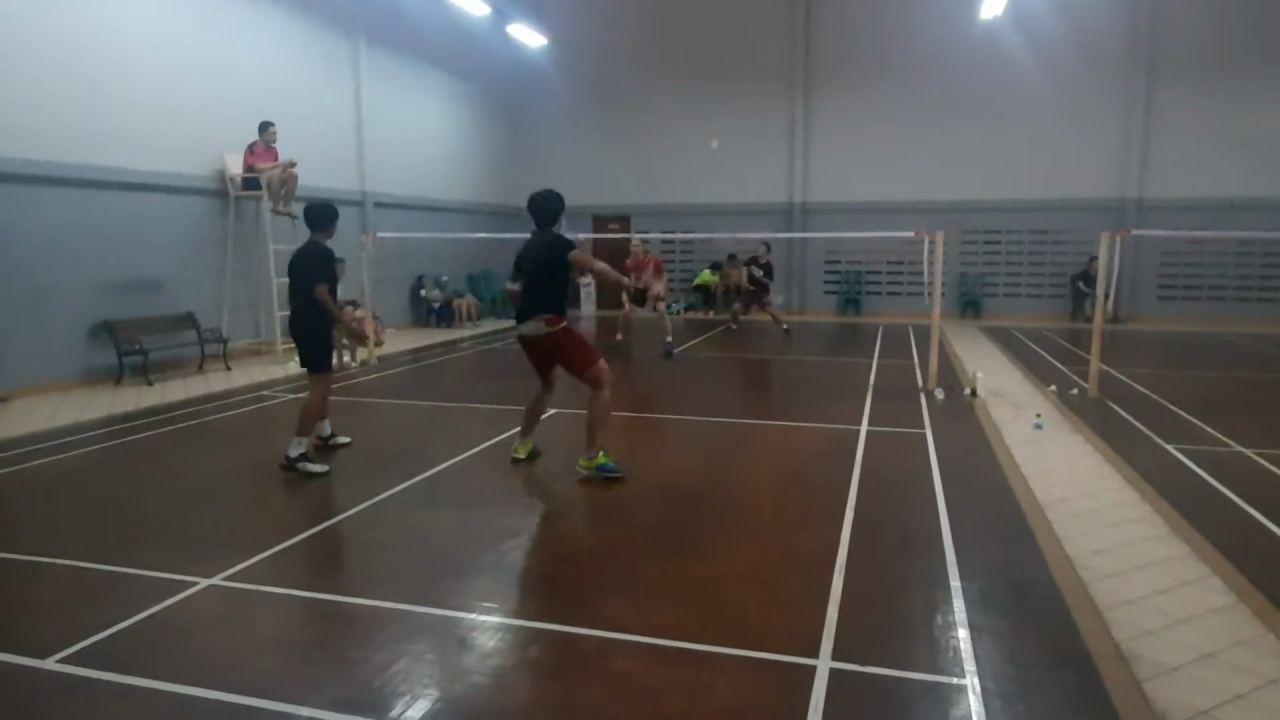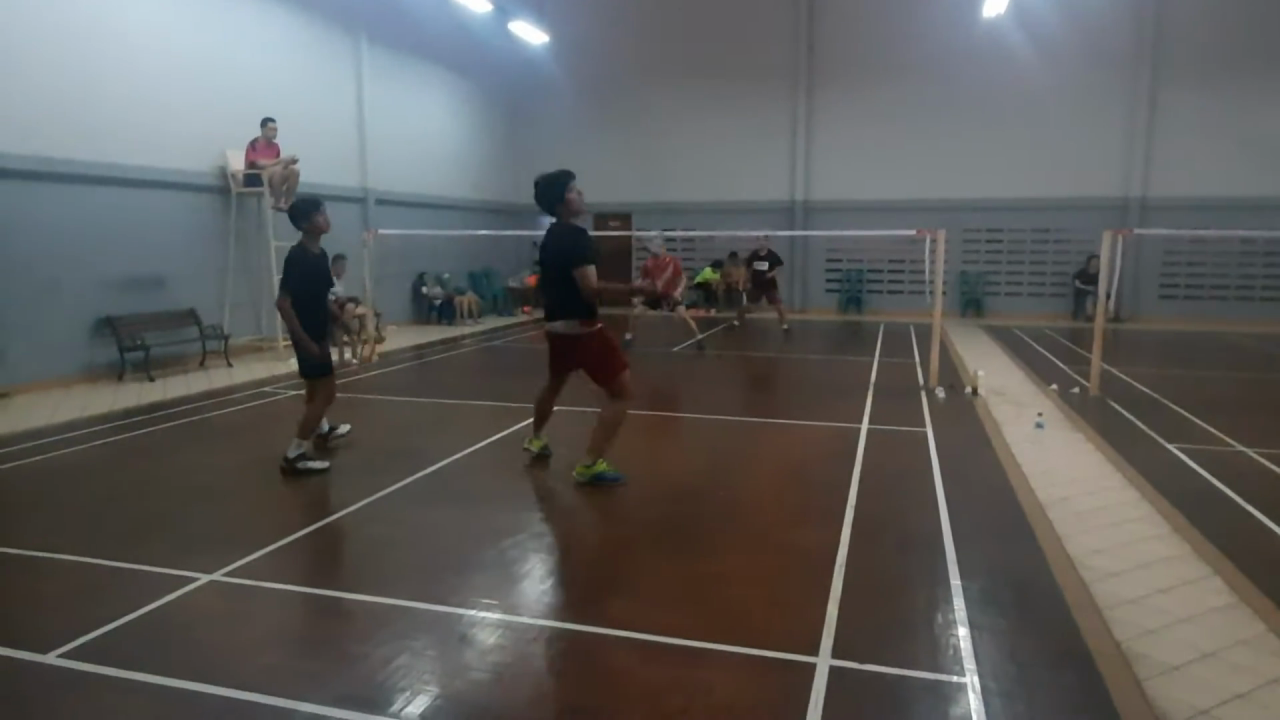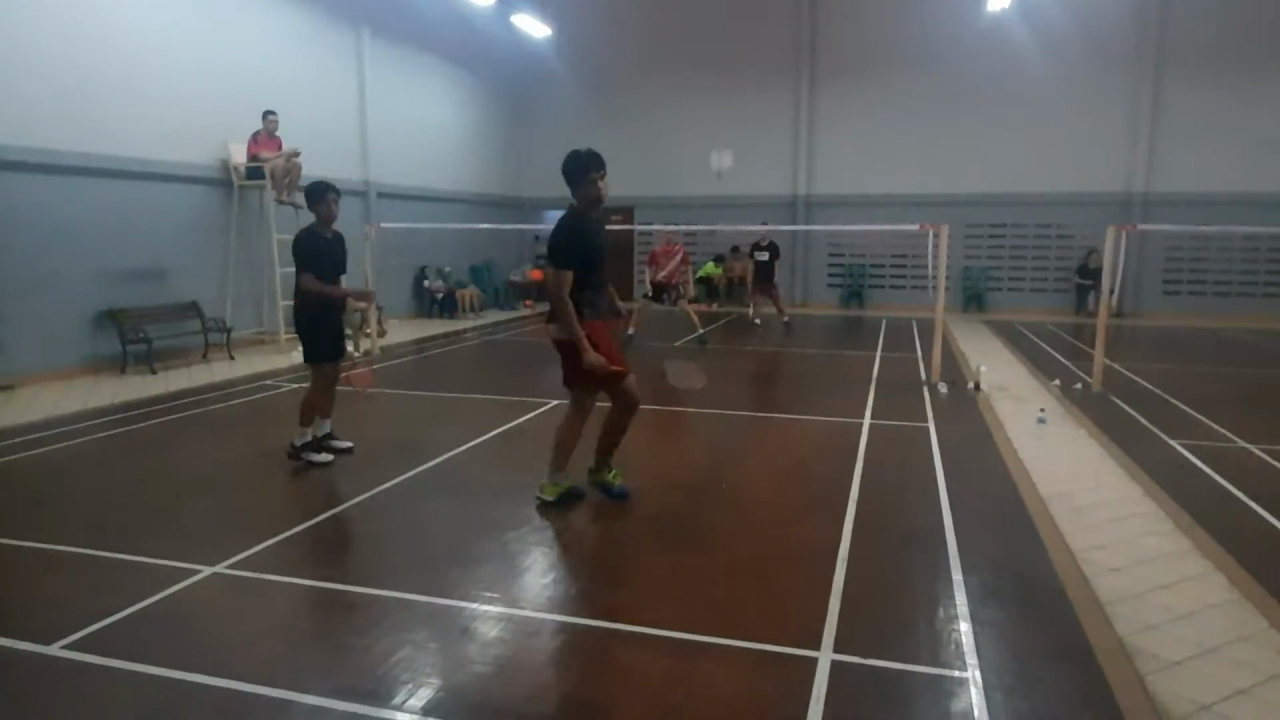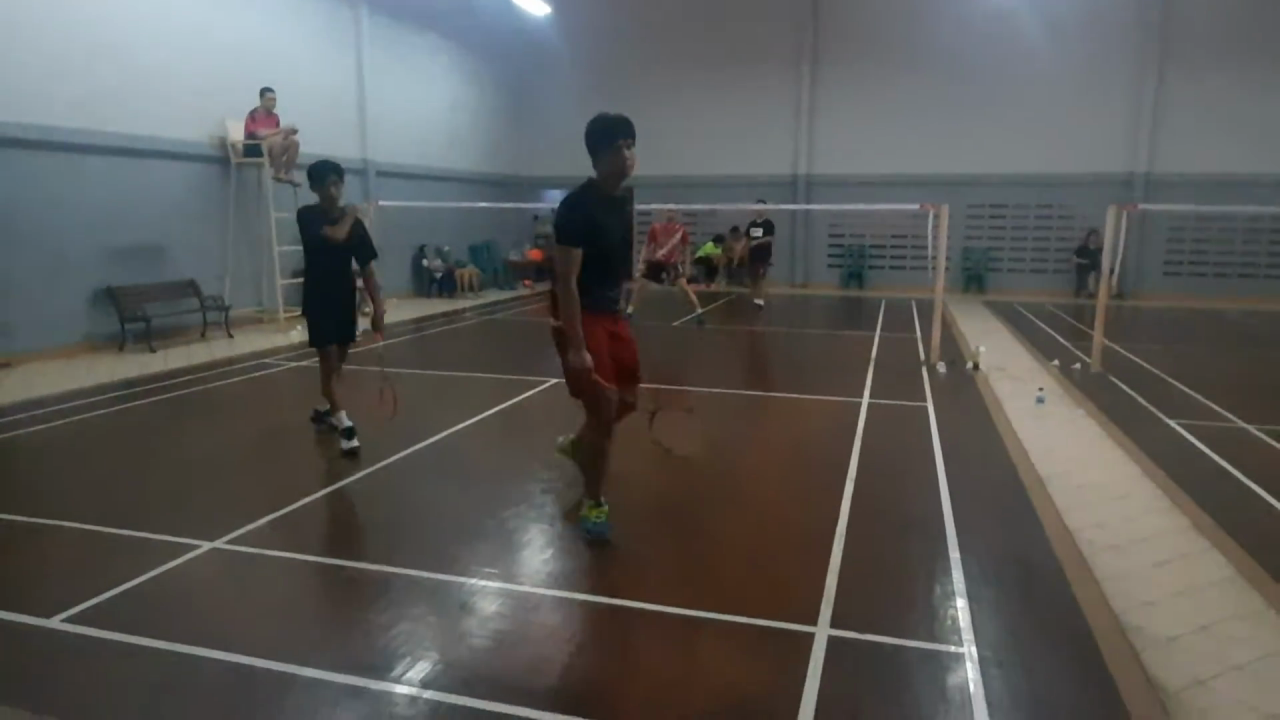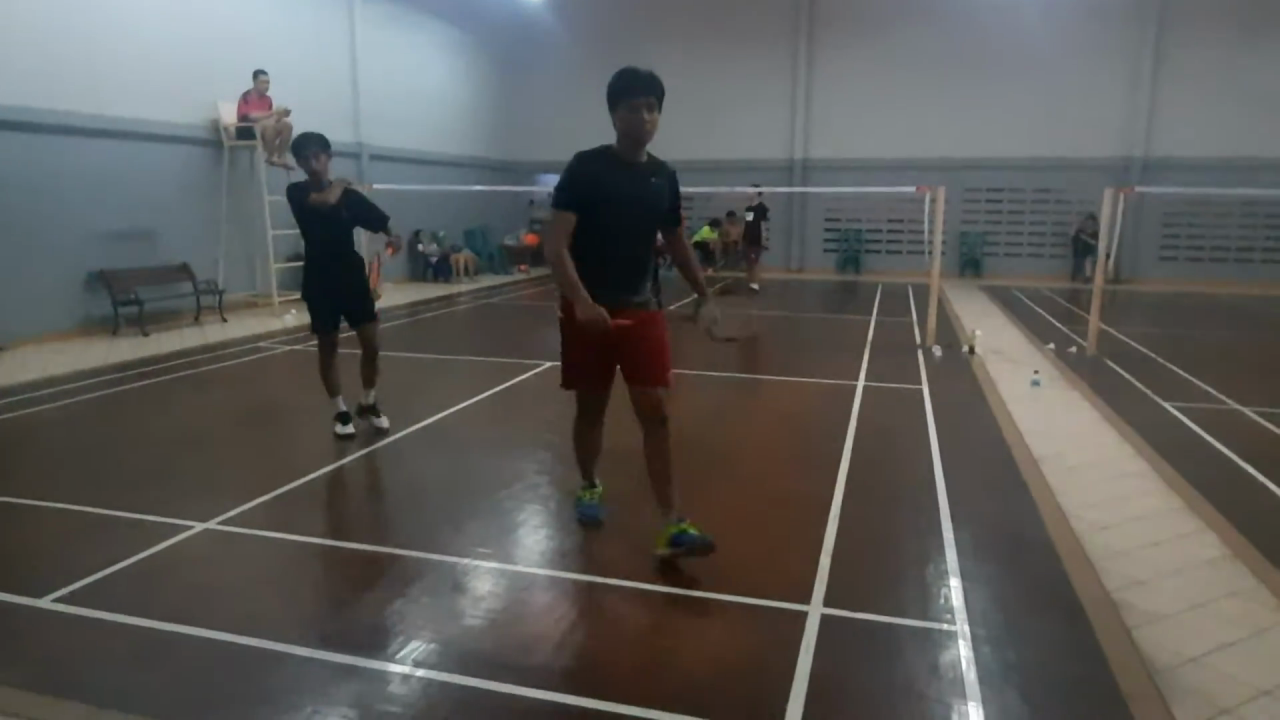
dt=0.4s
person 1, frame 1
left shoulder: (526, 250)
right shoulder: (556, 242)
left elbow: (514, 290)
right elbow: (592, 266)
right wrist: (621, 278)
left hip: (526, 329)
right hip: (550, 325)
left knee: (547, 385)
right knee: (603, 382)
left ankle: (523, 445)
right ankle: (592, 458)
person 1, frame 2
left shoulder: (552, 237)
right shoulder: (576, 236)
left elbow: (544, 283)
right elbow: (591, 289)
right wrist: (631, 287)
left hip: (556, 325)
right hip: (581, 325)
left knee: (555, 383)
right knee: (621, 392)
left ankle: (536, 439)
right ankle: (590, 464)
person 1, frame 3
left shoulder: (594, 221)
right shoulder: (570, 231)
right elbow: (560, 296)
left wrist: (614, 303)
right wrist: (584, 349)
left hip: (591, 321)
right hip: (578, 327)
left knee: (582, 403)
right knee: (628, 397)
left ankle: (554, 484)
right ankle: (601, 469)
person 1, frame 4
left shoulder: (623, 203)
right shoulder: (577, 206)
right elbow: (564, 281)
right wrist: (575, 347)
left hip: (611, 315)
right hip: (579, 318)
left knee: (624, 402)
right knee: (603, 409)
left ankle: (576, 445)
right ankle: (593, 504)
person 1, frame 5
left shoulder: (664, 177)
right shoulder: (584, 168)
left elbow: (678, 246)
right elbow: (556, 245)
left wrist: (708, 298)
right wrist: (581, 301)
left hip: (641, 309)
right hip: (588, 309)
left knee: (655, 412)
right knee: (591, 407)
left ankle: (673, 526)
right ankle: (588, 487)
person 2, frame 1
left shoulder: (298, 254)
right shoulder: (323, 253)
right elbow: (321, 293)
right wrist: (346, 325)
left hip: (300, 324)
right hip: (316, 326)
left knee: (321, 382)
right knee: (318, 388)
left ankle: (324, 433)
right ankle: (295, 454)
person 2, frame 2
left shoulder: (320, 254)
right shoulder: (298, 257)
right elbow: (283, 303)
left wrist: (342, 320)
right wrist: (305, 341)
left hip: (317, 331)
right hip: (308, 334)
left knee: (316, 387)
right knee: (325, 392)
left ankle: (323, 430)
right ankle: (294, 456)
person 2, frame 3
left shoulder: (337, 239)
right shoulder: (305, 239)
right elbow: (307, 284)
right wrist: (350, 294)
left hip: (332, 316)
right hip: (312, 317)
left knee: (332, 376)
right knee: (321, 379)
left ankle: (321, 434)
right ankle: (300, 443)
person 2, frame 4
left shoulder: (354, 222)
right shoulder: (307, 215)
left elbow: (367, 266)
right elbow: (336, 236)
left wrist: (377, 307)
right wrist: (349, 215)
left hip: (345, 299)
right hip: (318, 300)
left knee: (338, 360)
right knee: (329, 363)
left ankle: (324, 410)
right ankle: (345, 425)
person 2, frame 5
left shoulder: (349, 195)
right shoulder: (296, 192)
left elbow: (381, 223)
right elbow: (325, 200)
left wrist: (393, 238)
right wrist: (339, 184)
left hip: (353, 277)
right hip: (320, 282)
left knee: (371, 343)
right knee: (328, 348)
left ankle: (369, 403)
right ankle: (341, 410)
